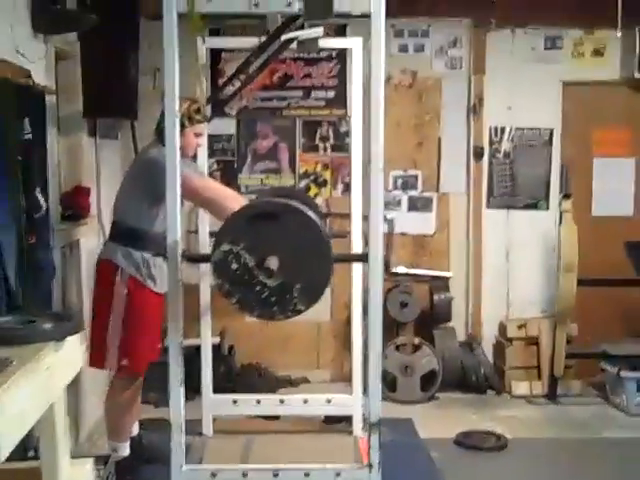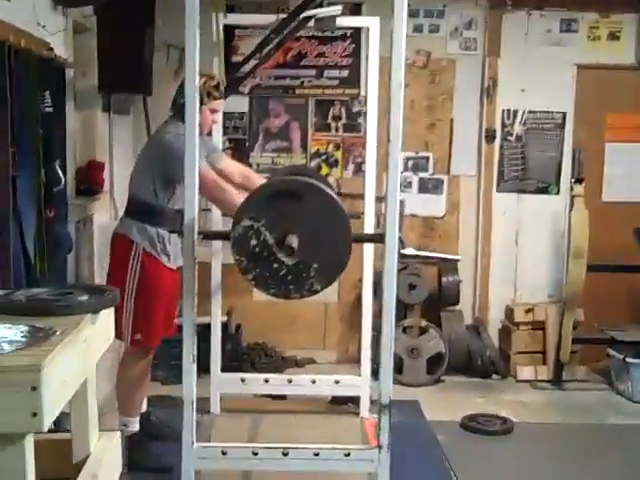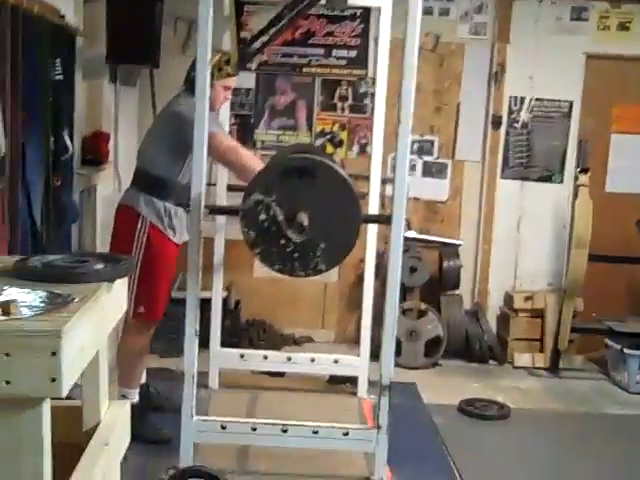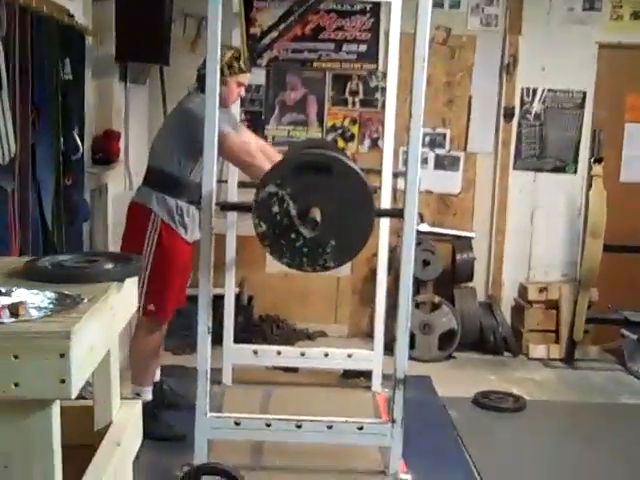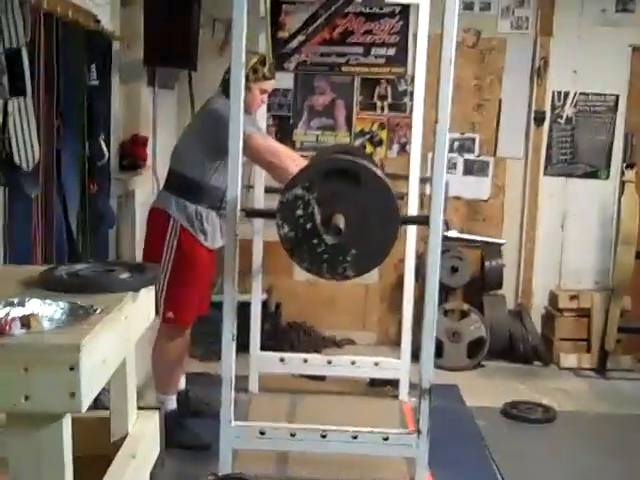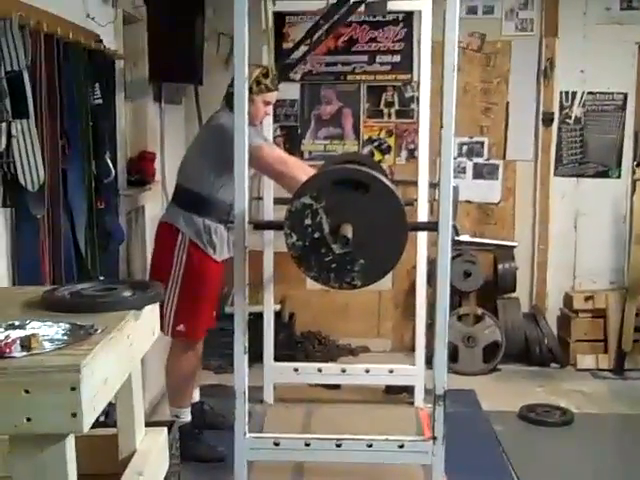
dt=0.3s
person 1, frame 1
left shoulder: (178, 164)
right shoulder: (156, 161)
left elbow: (220, 191)
right elbow: (209, 197)
left hip: (150, 272)
right hip: (128, 272)
left knee: (139, 365)
right knee: (126, 370)
left ankle: (133, 439)
person 1, frame 2
left shoulder: (195, 140)
right shoulder: (172, 139)
left elbow: (238, 172)
right elbow: (215, 189)
left hip: (163, 247)
right hip: (141, 246)
left knee: (150, 341)
right knee: (137, 344)
left ankle: (140, 417)
right ankle: (128, 435)
person 1, frame 3
left shoulder: (202, 115)
right shoulder: (185, 113)
left elbow: (241, 151)
right elbow: (233, 158)
left hip: (166, 220)
right hip: (146, 219)
left knee: (149, 314)
right knee: (139, 316)
left ankle: (139, 390)
right ankle: (128, 406)
person 1, frame 4
left shoulder: (220, 112)
right shoulder: (196, 110)
left elbow: (258, 148)
right elbow: (245, 157)
left hip: (179, 217)
right hip: (159, 216)
left knee: (164, 310)
right knee: (151, 313)
left ankle: (152, 388)
right ankle: (143, 405)
person 1, frame 5
left shoulder: (238, 117)
right shoulder: (221, 113)
left elbow: (282, 151)
right elbow: (271, 160)
left hip: (201, 223)
right hip: (180, 221)
left knee: (185, 318)
right knee: (173, 321)
left ankle: (179, 395)
right ankle: (167, 414)
person 1, frame 6
left shoulder: (244, 129)
right shoulder: (227, 127)
left elbow: (290, 161)
right elbow: (281, 170)
left hip: (209, 237)
right hip: (189, 236)
left knee: (197, 331)
right knee: (186, 336)
left ankle: (193, 407)
right ankle: (181, 428)
